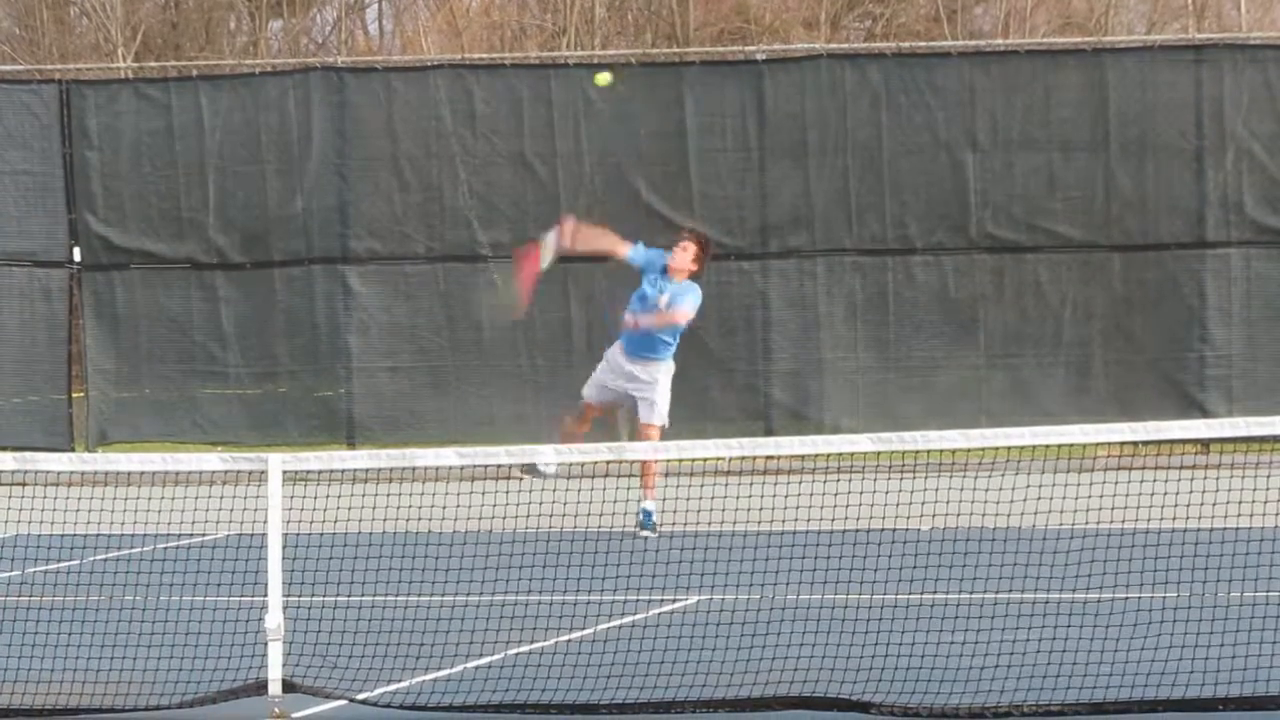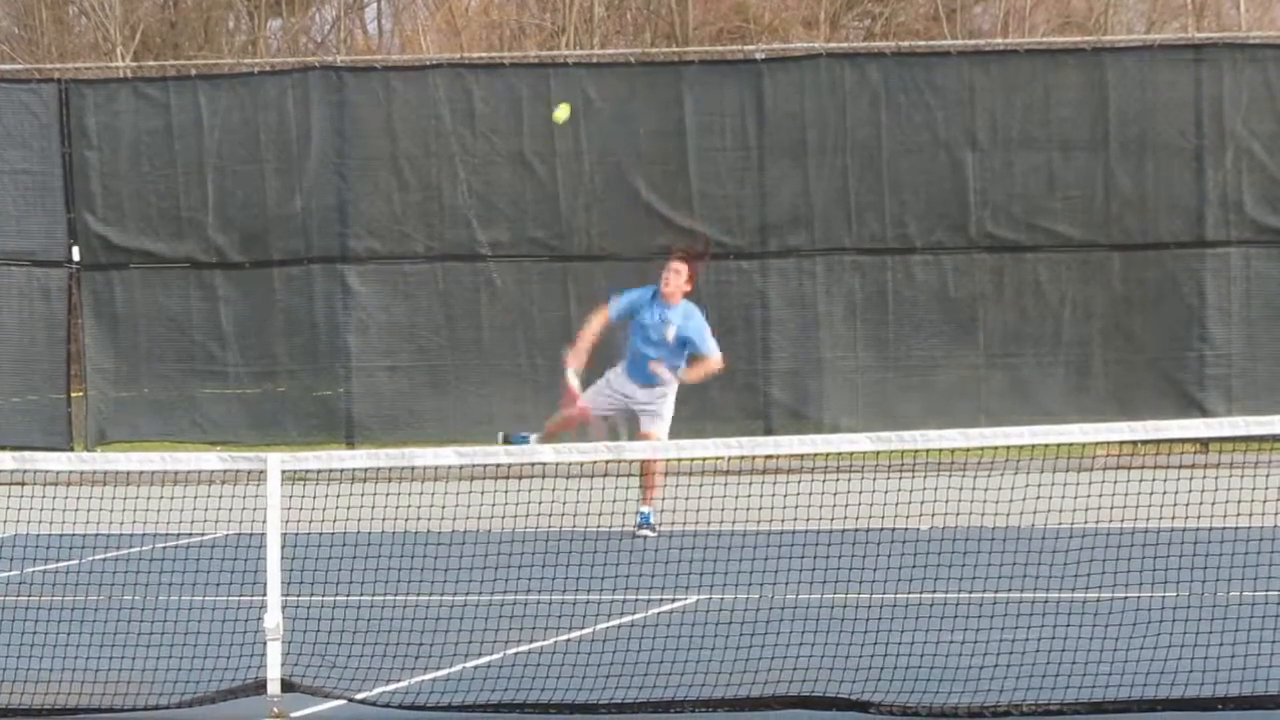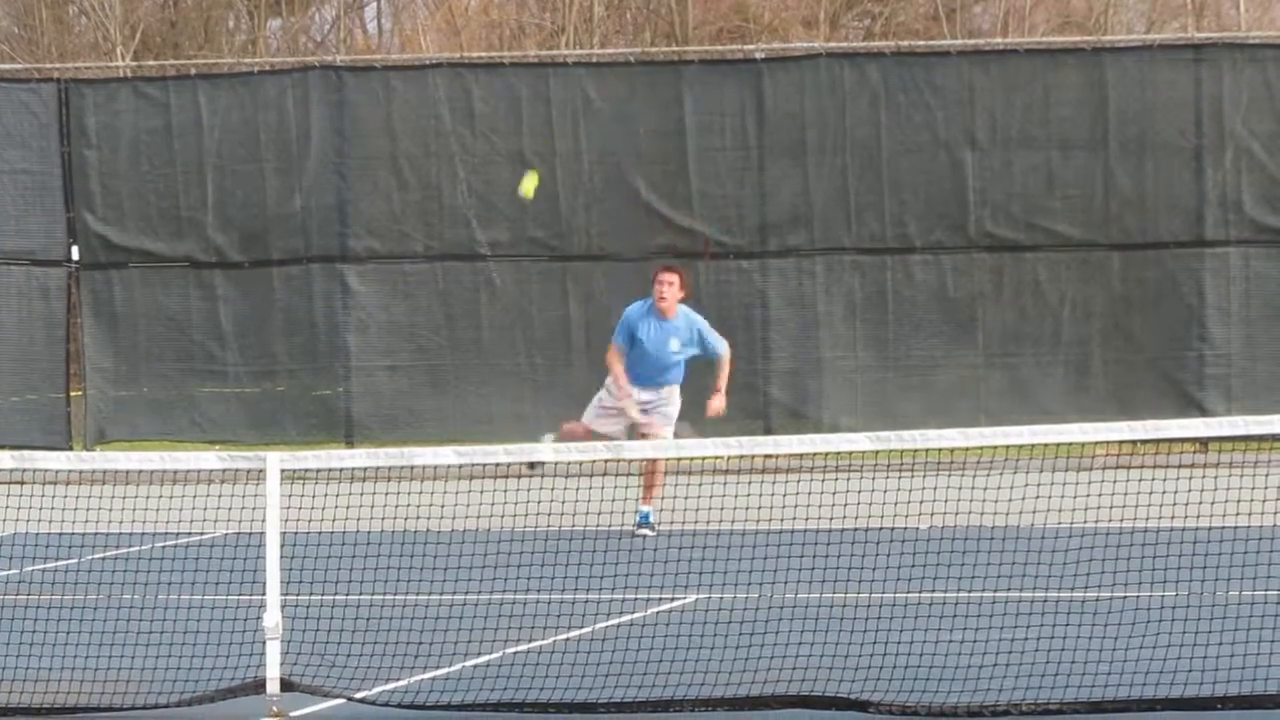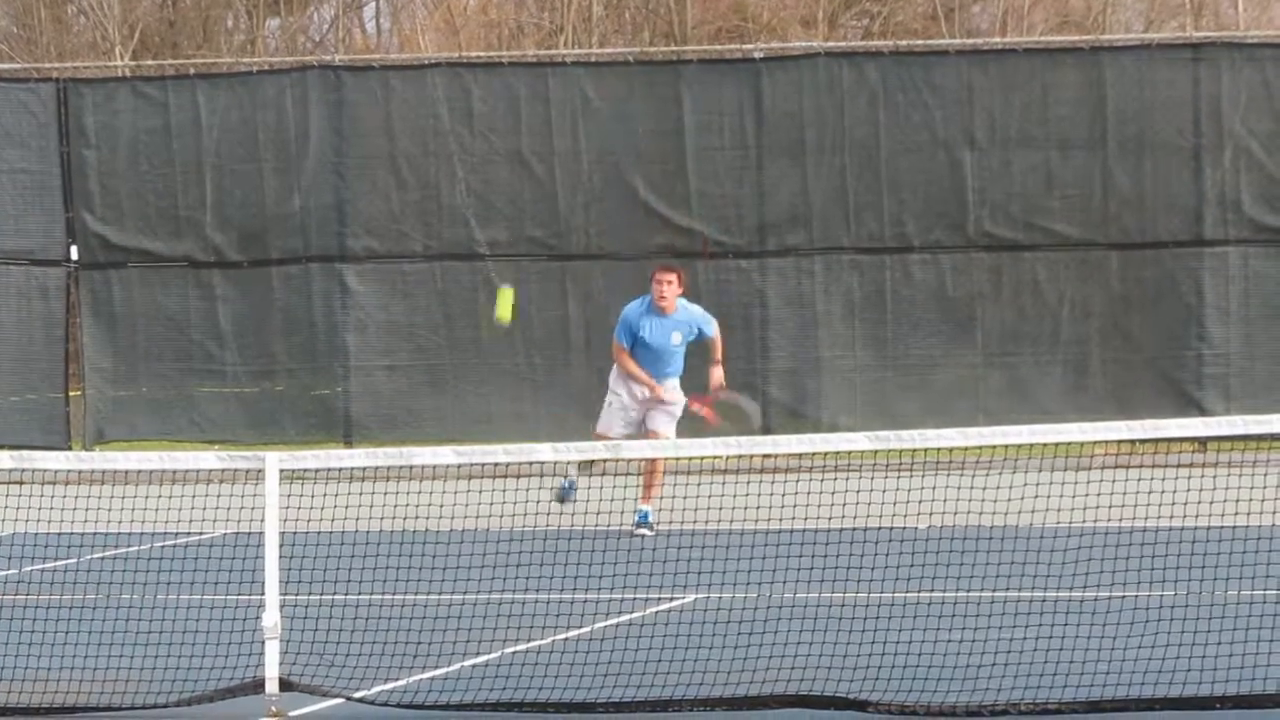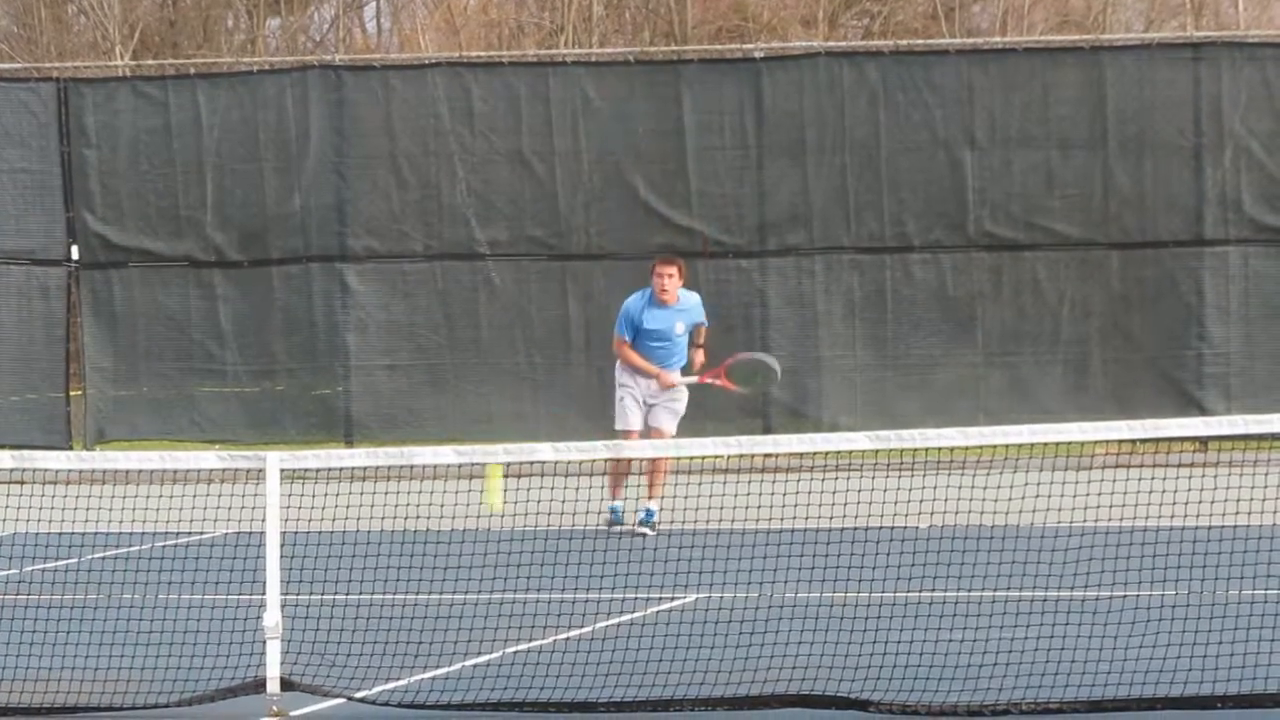
dt=0.1s
person 1, frame 1
left shoulder: (691, 292)
right shoulder: (657, 262)
left elbow: (679, 318)
right elbow: (616, 248)
left wrist: (641, 319)
right wrist: (576, 234)
left hip: (654, 369)
right hip: (620, 357)
left knee: (649, 434)
right knee: (586, 409)
left ankle: (648, 507)
person 1, frame 2
left shoulder: (692, 318)
right shoulder: (642, 296)
left elbow: (714, 361)
right elbow: (603, 315)
left wrist: (677, 376)
right wrist: (579, 348)
left hip: (658, 390)
right hip: (624, 380)
left knee: (651, 444)
right knee: (575, 412)
left ankle: (646, 513)
right ankle: (535, 441)
person 1, frame 3
left shoulder: (693, 324)
right shoulder: (634, 313)
left elbow: (723, 351)
right elbow: (614, 357)
left wrist: (719, 393)
right wrist: (624, 395)
left hip: (663, 393)
right hip: (626, 387)
right knee: (585, 430)
left ankle: (646, 513)
right ankle: (553, 443)
person 1, frame 4
left shoulder: (692, 314)
right shoulder: (633, 313)
left elbow: (714, 332)
right elbow: (620, 355)
left wrist: (717, 366)
right wrist: (649, 385)
left hip: (667, 386)
right hip: (628, 382)
right knee: (604, 440)
left ankle: (645, 512)
person 1, frame 5
left shoulder: (691, 301)
right shoulder: (634, 305)
right elbow: (620, 347)
left wrist: (698, 348)
right wrist: (655, 374)
left hip: (671, 378)
right hip: (633, 376)
left knee: (659, 440)
right knee: (629, 440)
left ankle: (650, 509)
right ankle: (615, 505)
